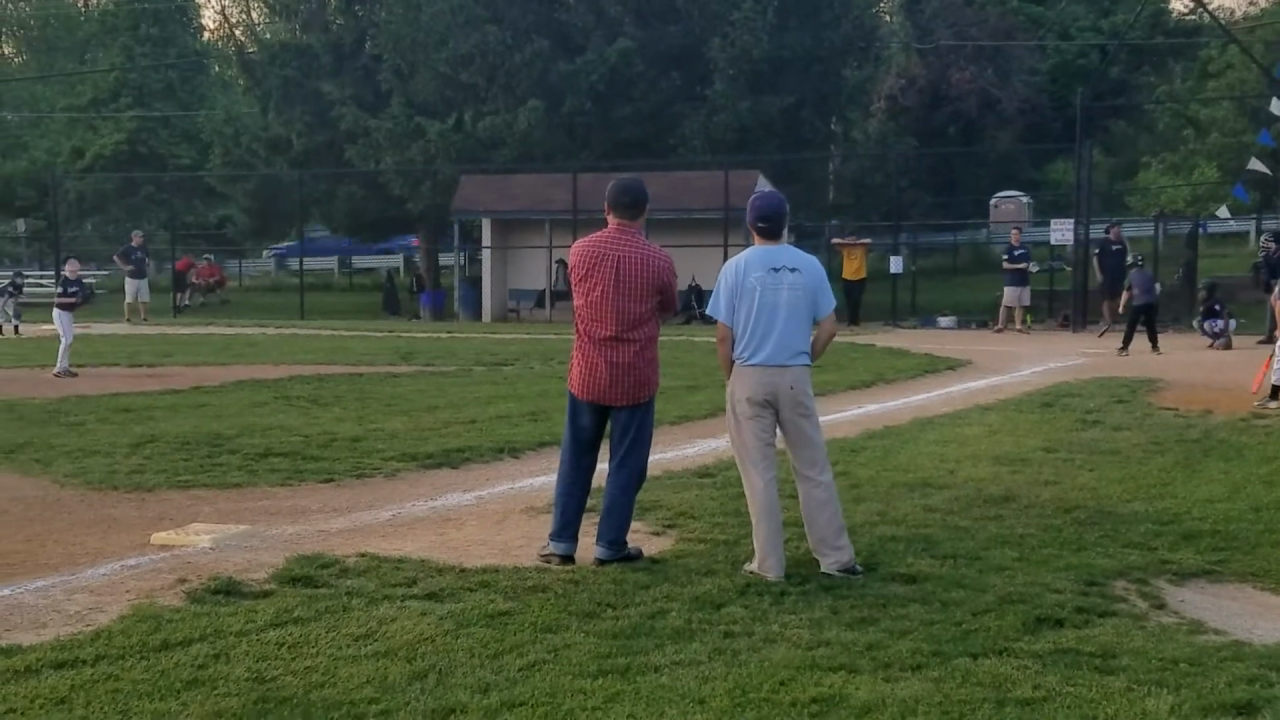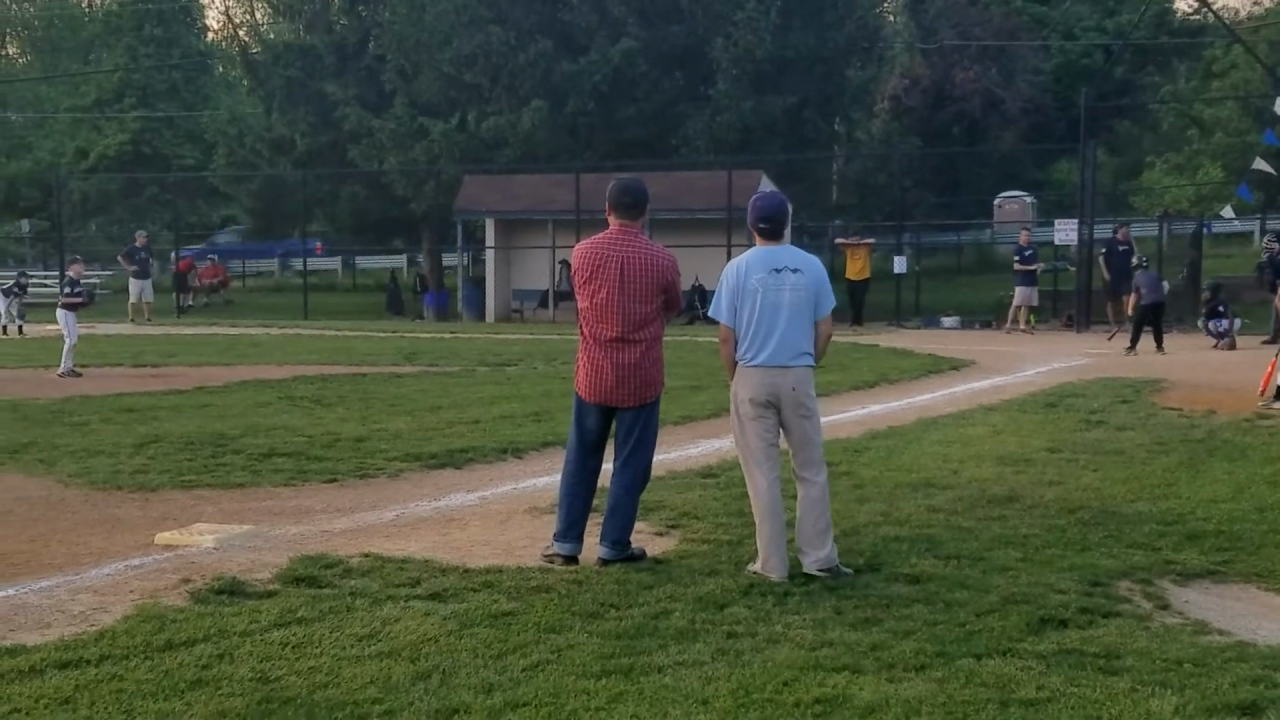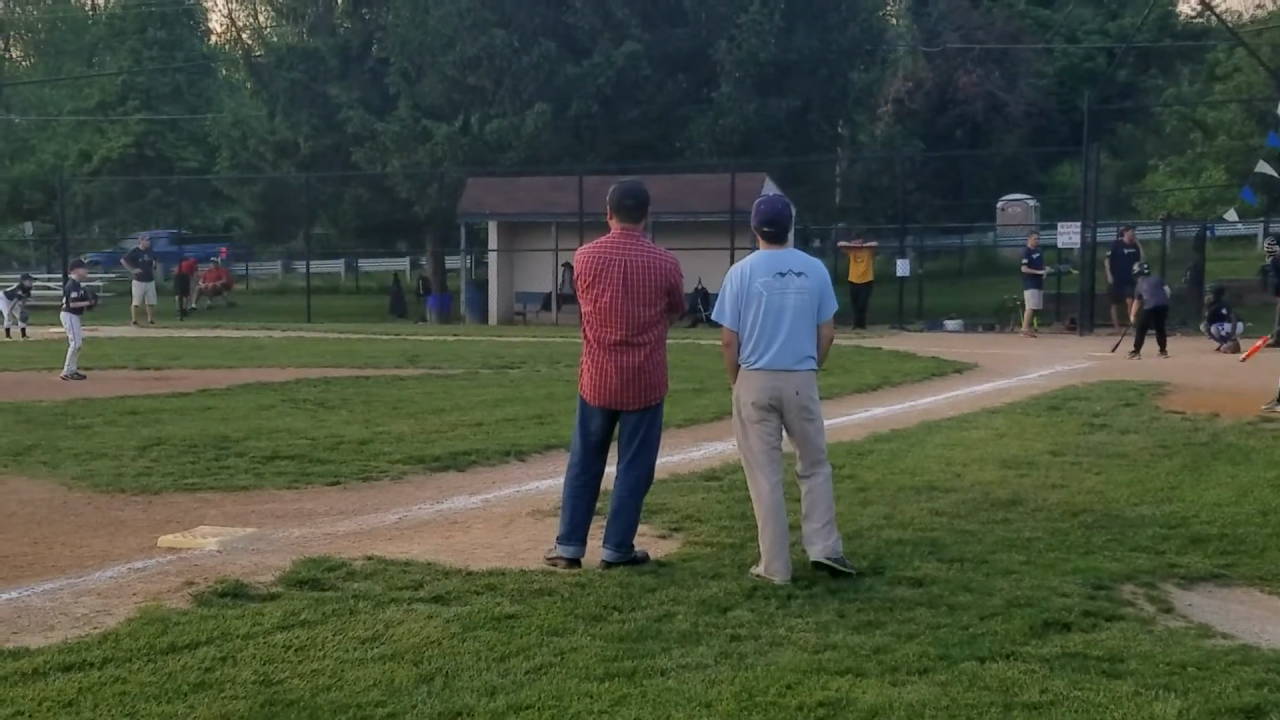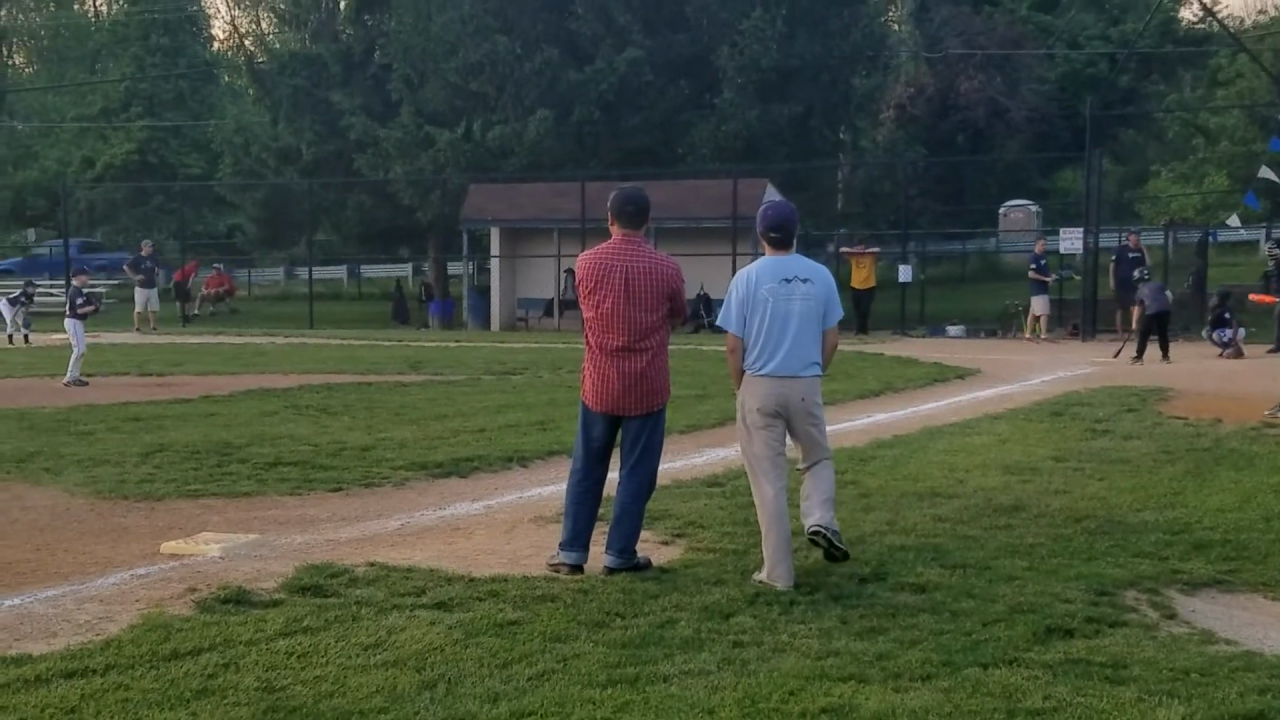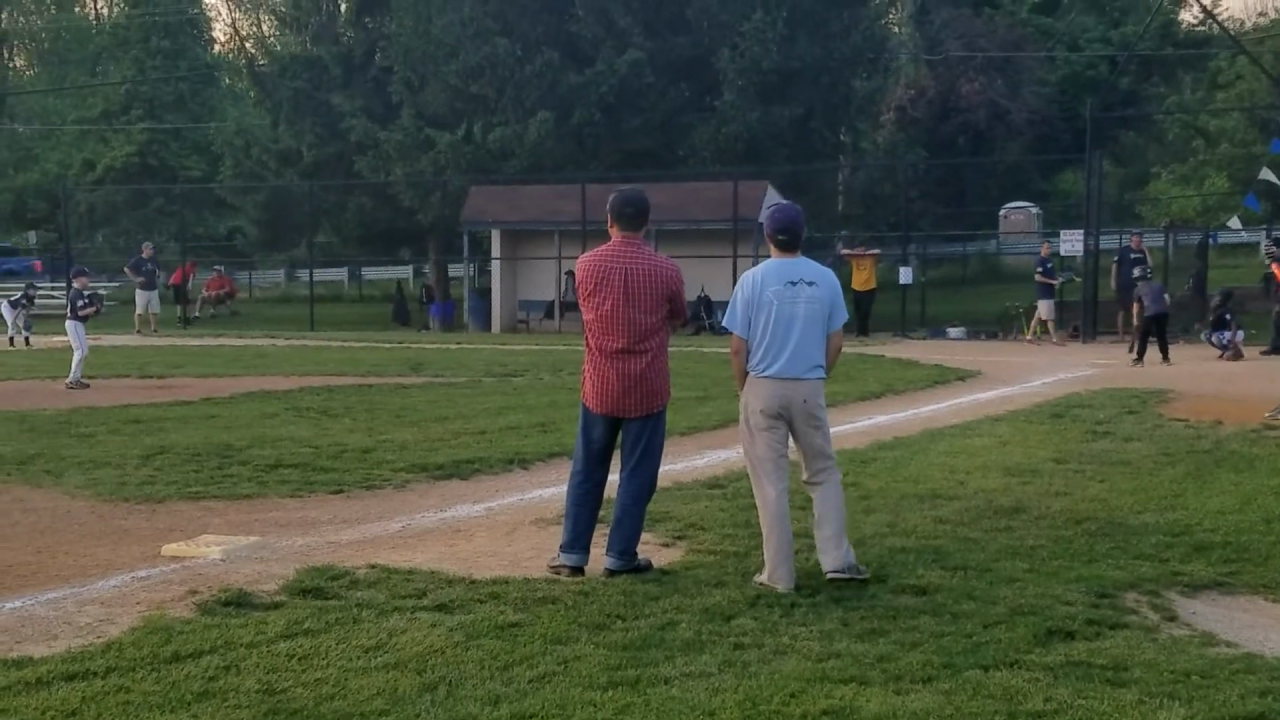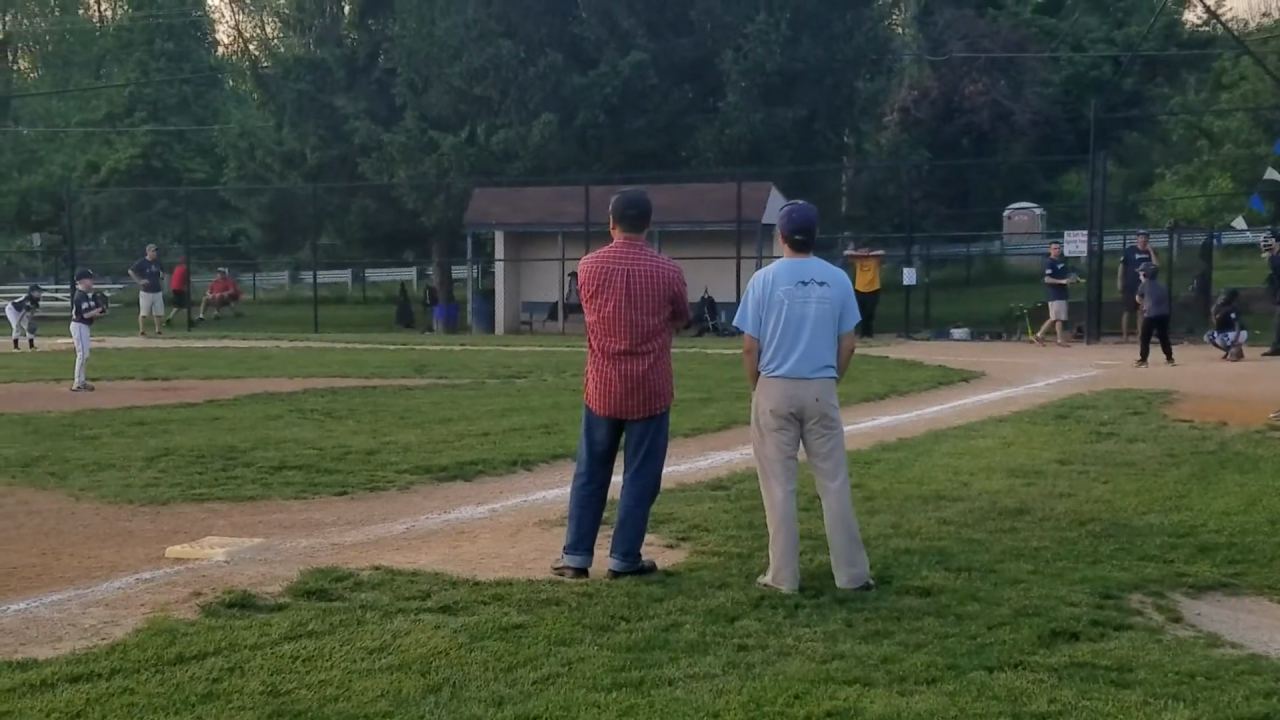
dt=0.2s
person 1, frame 1
left shoulder: (580, 251)
right shoulder: (659, 260)
right elbow: (668, 311)
left hip: (587, 372)
right hip: (635, 376)
left knee: (575, 460)
right knee: (626, 464)
left ankle: (561, 543)
right ankle: (609, 546)
person 1, frame 2
left shoulder: (582, 253)
right shoulder: (662, 260)
right elbow: (673, 310)
left hip: (593, 373)
right hip: (640, 376)
left knee: (580, 461)
right knee: (631, 464)
left ankle: (565, 543)
right ankle: (613, 546)
person 1, frame 3
left shoulder: (585, 257)
right shoulder: (665, 263)
right elbow: (677, 312)
left hip: (597, 377)
right hip: (644, 380)
left knee: (584, 464)
right knee: (634, 467)
left ankle: (568, 546)
right ankle: (616, 549)
person 1, frame 4
left shoulder: (587, 262)
right shoulder: (666, 268)
right elbow: (679, 317)
left hip: (599, 383)
right hip: (647, 385)
left knee: (586, 469)
right knee: (637, 473)
left ankle: (571, 552)
right ankle: (619, 555)
person 1, frame 5
left shoulder: (586, 265)
right shoulder: (666, 270)
right elbow: (679, 319)
left hip: (600, 385)
right hip: (646, 387)
left knee: (587, 472)
right knee: (637, 475)
left ankle: (571, 554)
right ankle: (620, 557)
person 1, frame 6
left shoulder: (589, 266)
right shoulder: (668, 271)
right elbow: (682, 320)
left hip: (602, 387)
right hip: (650, 389)
left knee: (590, 473)
right knee: (641, 477)
left ankle: (576, 556)
right ankle: (624, 559)
person 2, frame 1
left shoulder: (737, 267)
right shoulder: (809, 265)
left elbow: (724, 335)
right elbow: (828, 328)
left wrist: (731, 379)
left hip: (749, 378)
right hip: (795, 378)
left knee: (760, 473)
right knee: (814, 470)
left ankle: (769, 563)
right ankle: (835, 558)
person 2, frame 2
left shoulder: (738, 268)
right shoulder: (812, 266)
left elbow: (726, 336)
right elbow: (825, 330)
left wrist: (734, 379)
left hip: (752, 379)
right hip: (799, 379)
left knee: (763, 474)
right knee: (811, 471)
left ankle: (772, 563)
right ankle: (819, 558)
person 2, frame 3
left shoulder: (742, 271)
right shoulder: (814, 269)
left elbow: (729, 340)
right elbow: (827, 333)
left wrist: (736, 381)
left hip: (756, 383)
right hip: (801, 381)
left knee: (766, 476)
right knee: (816, 465)
left ankle: (775, 566)
right ankle: (823, 546)
person 2, frame 4
left shoulder: (748, 277)
right shoulder: (820, 275)
left elbow: (734, 346)
right elbow: (831, 340)
left wrist: (740, 387)
left hip: (760, 388)
right hip: (806, 387)
left knee: (768, 482)
right knee: (819, 460)
left ankle: (778, 572)
right ankle: (820, 522)
person 2, frame 5
left shoulder: (753, 280)
right shoulder: (825, 278)
left elbow: (739, 347)
right elbow: (836, 343)
left wrist: (744, 389)
left hip: (764, 390)
right hip: (809, 390)
left knee: (771, 484)
right knee: (824, 473)
left ankle: (779, 574)
right ankle: (838, 559)
person 2, frame 6
left shoulder: (765, 279)
right shoulder: (837, 279)
left elbow: (750, 346)
right elbow: (848, 344)
left wrist: (757, 387)
left hip: (775, 391)
right hip: (821, 391)
left knee: (779, 486)
right knee: (834, 484)
left ankle: (783, 575)
right ankle: (851, 572)
